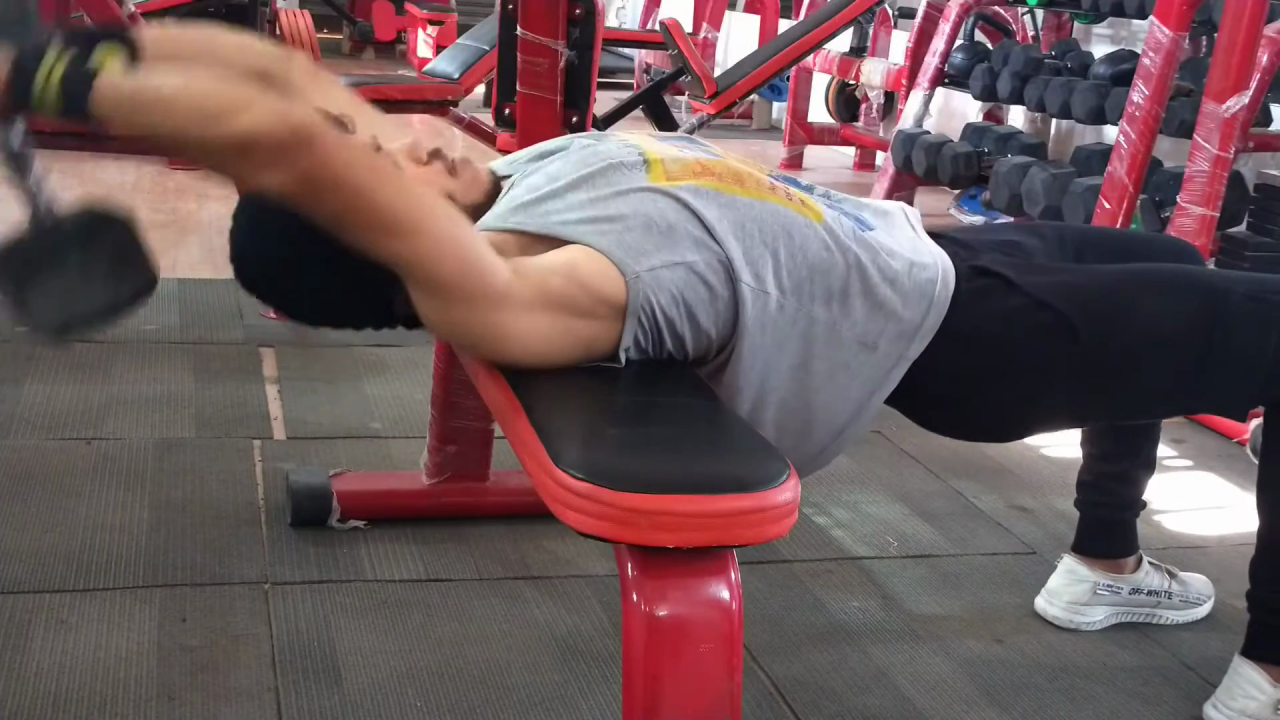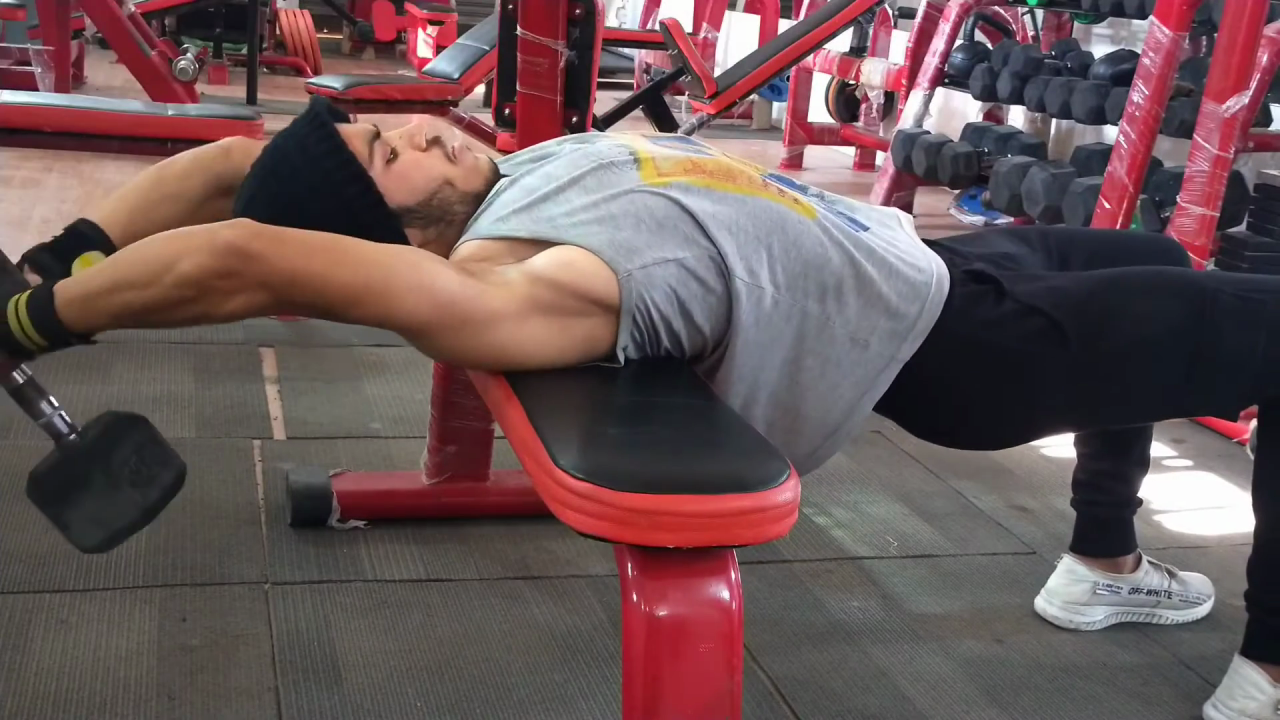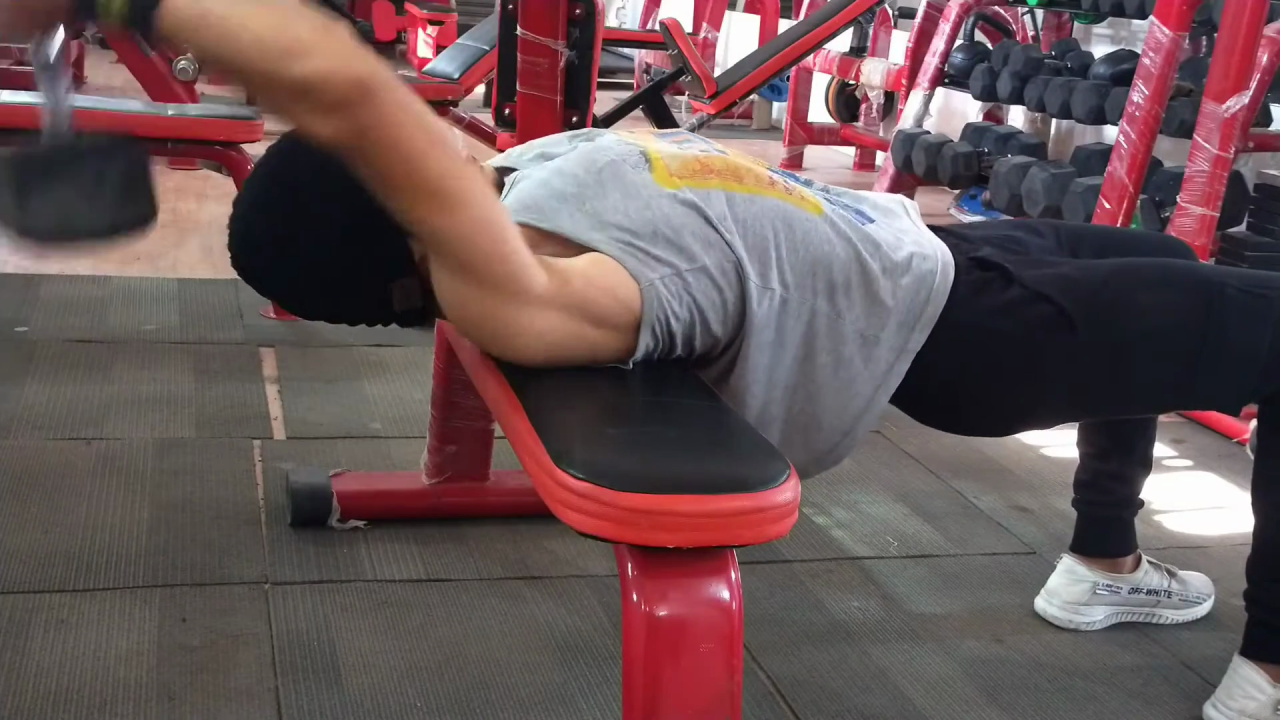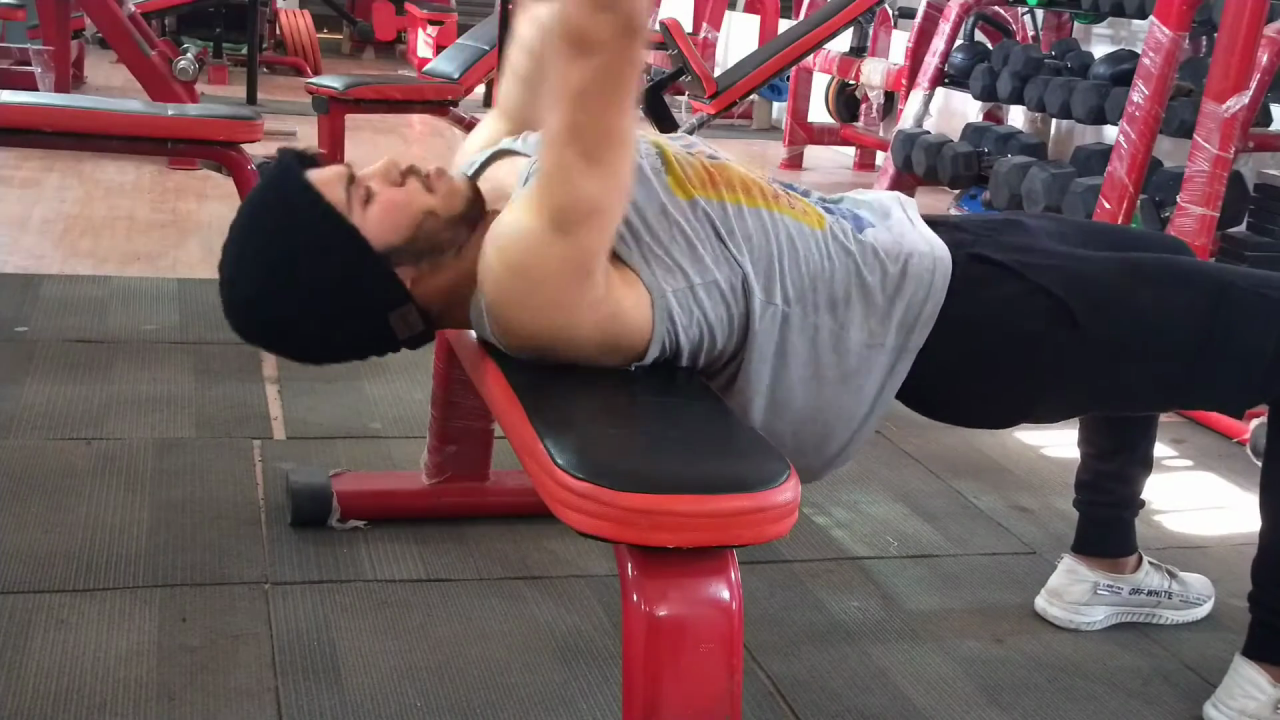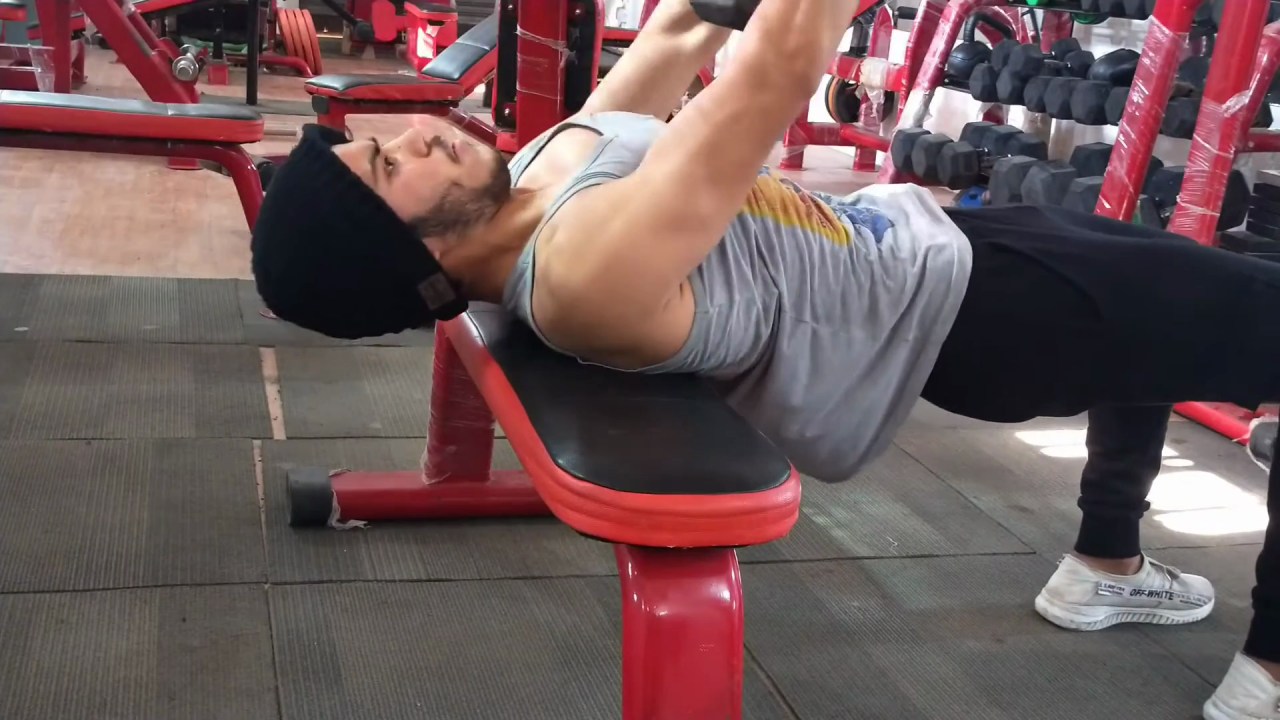
dt=0.5s
person 1, frame 1
left shoulder: (499, 191)
right shoulder: (500, 295)
left elbow: (291, 87)
right elbow: (291, 145)
left hip: (911, 250)
right hip: (952, 323)
left knee: (1160, 258)
left ankle: (1101, 566)
person 1, frame 2
left shoulder: (493, 194)
right shoulder: (496, 295)
left elbow: (235, 162)
right elbow: (250, 259)
left hip: (904, 259)
right hip: (946, 333)
left knee: (1157, 268)
left ankle: (1102, 568)
person 1, frame 3
left shoulder: (489, 190)
right shoulder: (507, 296)
left hip: (872, 246)
right hip: (940, 317)
left knee: (1155, 265)
left ankle: (1102, 561)
person 1, frame 4
left shoulder: (484, 172)
right shoulder: (531, 284)
left hip: (905, 245)
right hip: (943, 316)
left knee: (1156, 263)
left ankle: (1104, 566)
person 1, frame 5
left shoulder: (539, 171)
right shoulder: (588, 277)
left hip: (916, 234)
right hip: (958, 311)
left knee: (1167, 277)
left ankle: (1105, 568)
